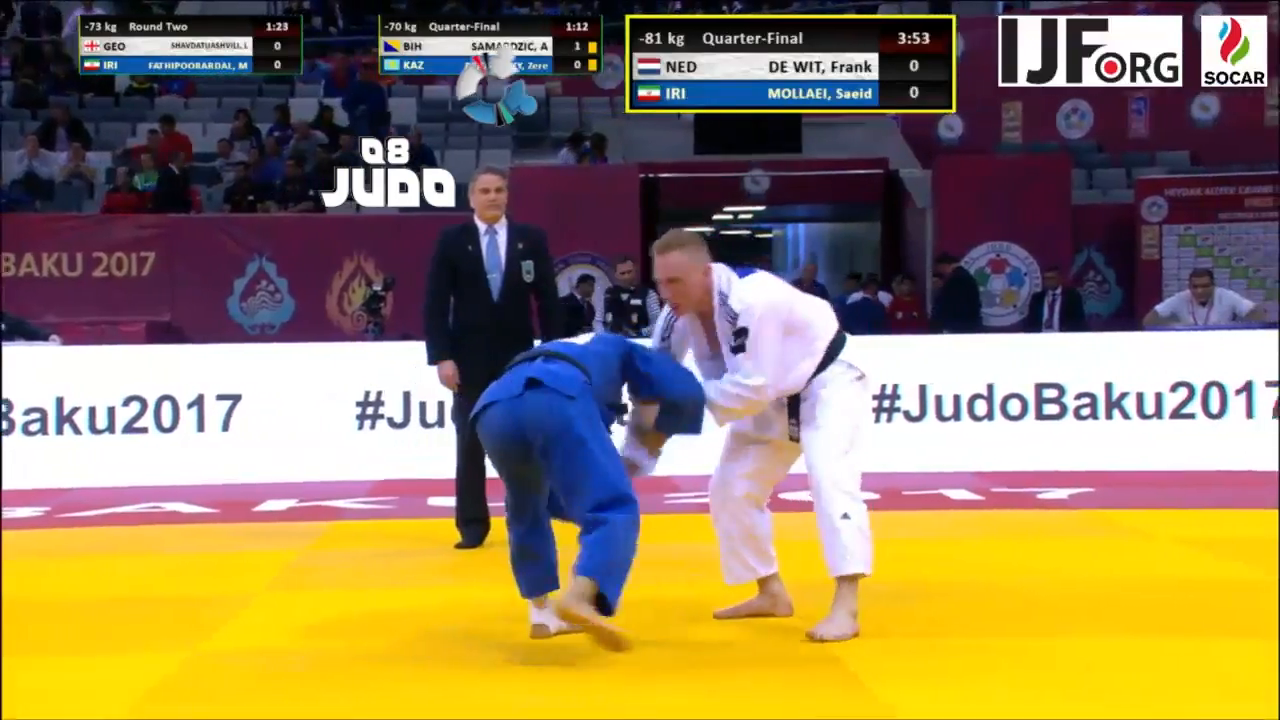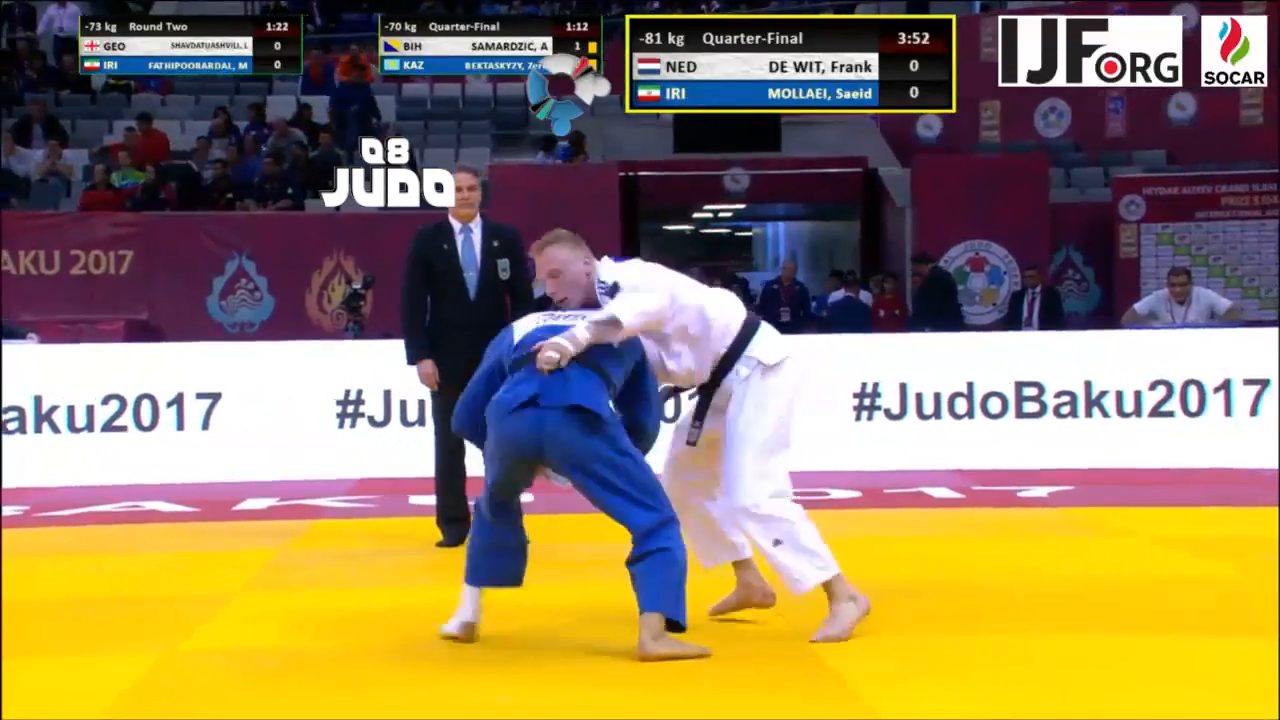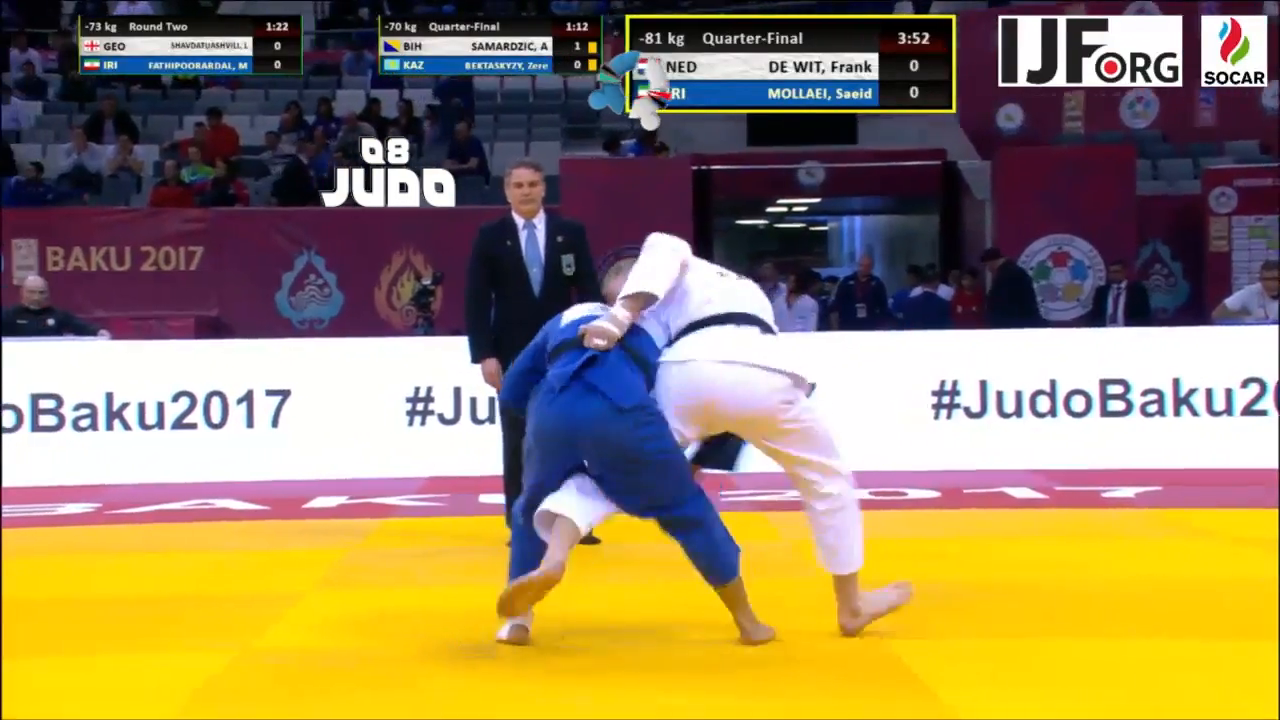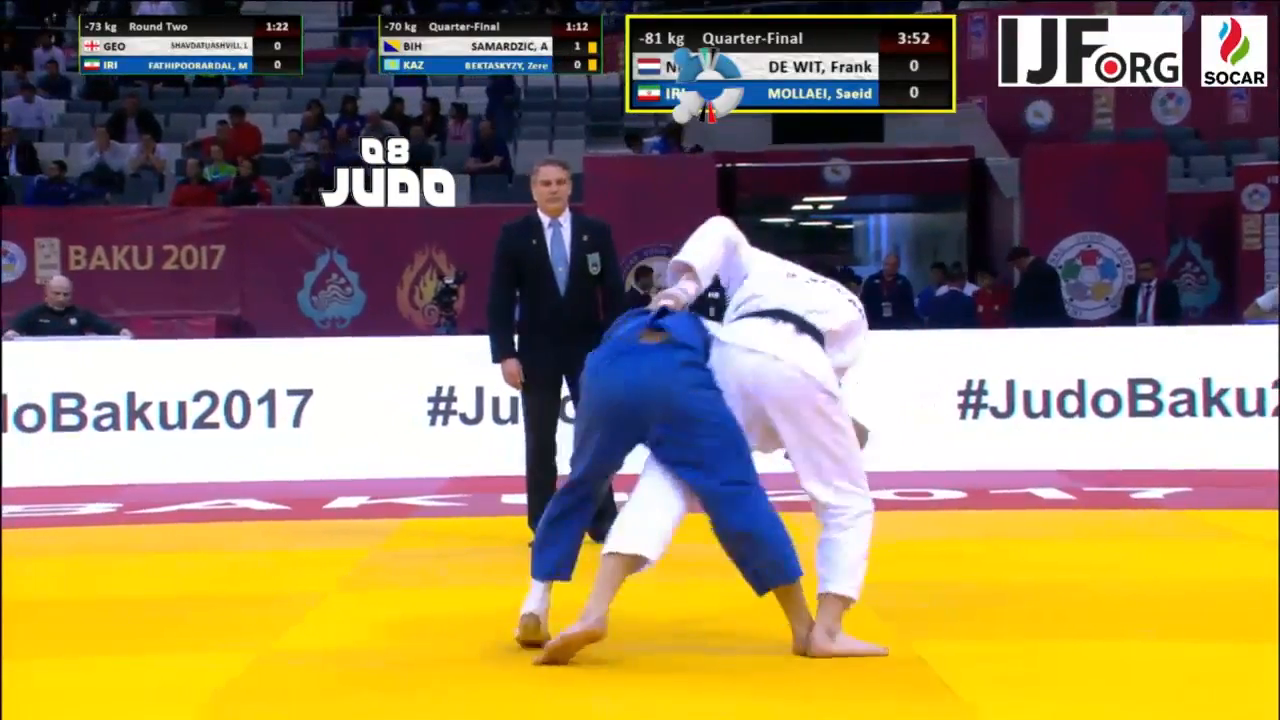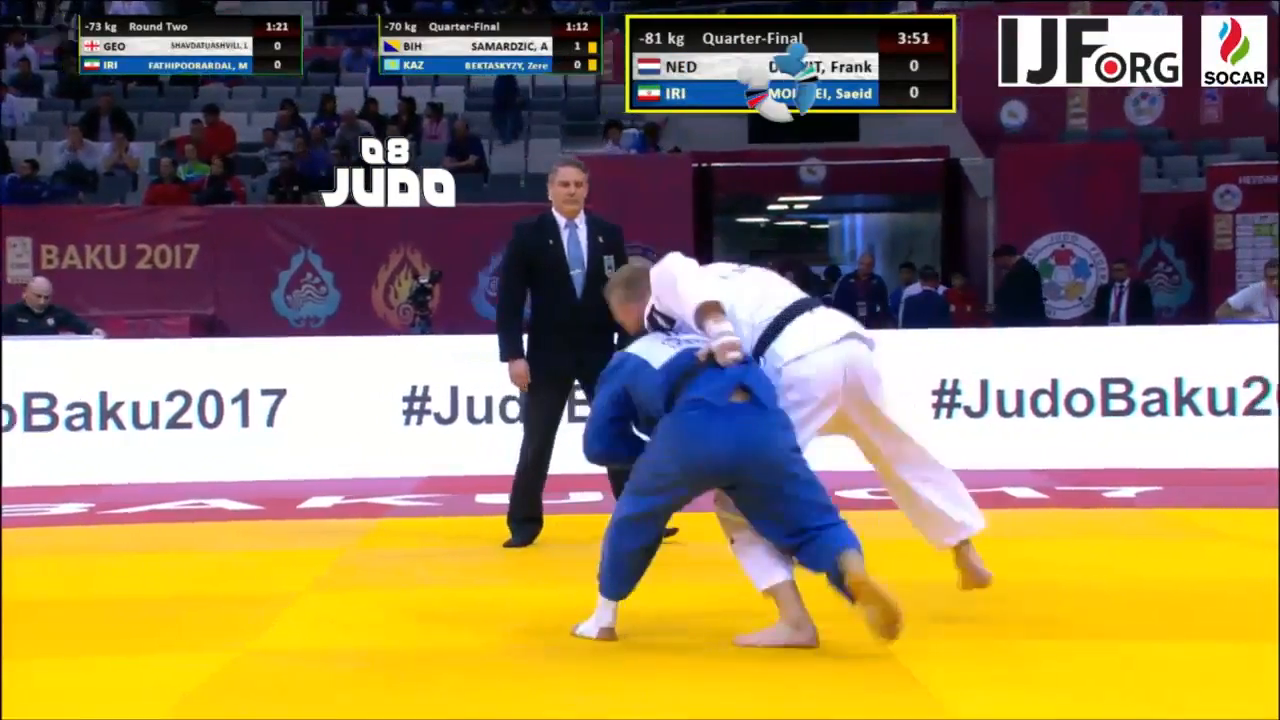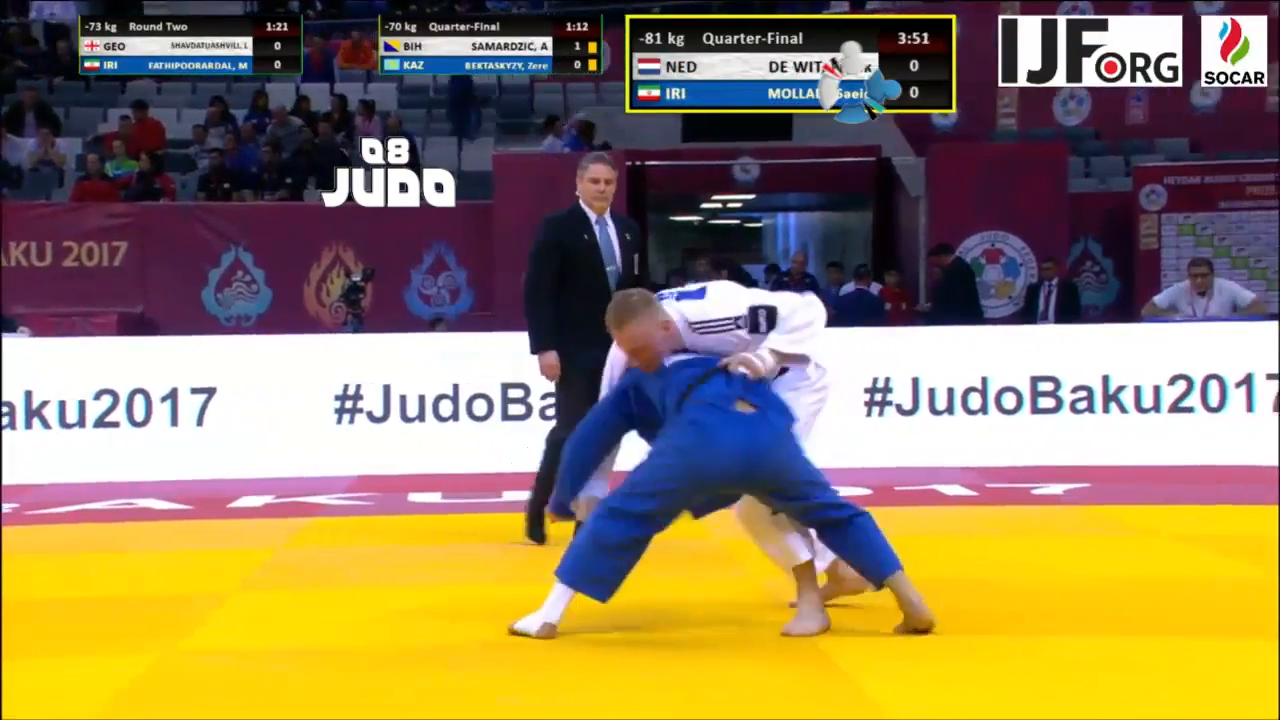
dt=0.4s
person 1, frame 1
left shoulder: (747, 299)
right shoulder: (675, 319)
left elbow: (752, 388)
left hip: (831, 381)
right hip: (779, 391)
left knee: (829, 473)
right knee: (733, 487)
left ankle: (846, 605)
right ankle: (771, 592)
person 1, frame 2
left shoulder: (618, 280)
right shoulder: (602, 312)
left elbow: (647, 300)
left wrist: (578, 338)
left hip: (754, 368)
right hip: (730, 375)
left knee: (750, 495)
right knee: (681, 482)
left ankle: (843, 597)
right ankle: (751, 583)
person 1, frame 3
left shoulder: (678, 269)
right shoulder: (742, 288)
left elbow: (664, 252)
left wrist: (619, 316)
left hip: (694, 375)
right hip: (763, 378)
right knee: (829, 479)
right ankle: (852, 604)
person 1, frame 4
left shoulder: (759, 268)
right shoulder: (853, 312)
left elbow: (719, 233)
left wrist: (682, 289)
left hip: (733, 354)
right hip: (798, 371)
left knee: (667, 478)
right knee: (846, 502)
right ankle: (825, 632)
person 1, frame 5
left shoulder: (662, 305)
right shoulder: (719, 285)
left elbow: (676, 271)
left wrist: (718, 331)
left hip: (808, 363)
right hip: (851, 344)
right knee: (900, 457)
left ankle: (793, 623)
right ankle: (967, 560)
person 1, frame 6
left shoulder: (719, 312)
right shoulder: (632, 346)
left elbow: (808, 309)
left wrist: (769, 356)
right wrist: (593, 488)
left hip: (795, 376)
right knee: (752, 502)
left ankle: (810, 599)
right ankle: (841, 572)
person 2, frame 1
left shoulder: (532, 239)
right shoulder: (451, 241)
left elbow: (548, 299)
right elbow: (435, 303)
right wrist: (442, 356)
left hip: (518, 355)
right hip: (469, 356)
right knee: (470, 442)
right ankle: (472, 525)
person 2, frame 2
left shoulder: (506, 238)
right shoulder: (426, 240)
left elbow: (522, 298)
right elbow: (412, 303)
right wrist: (420, 356)
right hip: (447, 356)
right knee: (449, 440)
right ankle: (454, 524)
person 2, frame 3
left shoulder: (571, 233)
right shoulder: (490, 237)
left elbow: (589, 294)
right elbow: (476, 301)
right wrist: (484, 354)
right hip: (512, 353)
right knee: (516, 440)
person 2, frame 4
left shoulder: (597, 232)
right shoulder: (514, 236)
left elbow: (614, 294)
right elbow: (500, 301)
right wrist: (506, 353)
left hip: (589, 350)
right hip: (537, 352)
right knee: (540, 440)
left ankle: (601, 520)
right ankle: (545, 524)
person 2, frame 5
left shoulder: (610, 233)
right shoulder: (528, 235)
right elbow: (510, 299)
right wrist: (513, 354)
left hip: (601, 352)
right hip: (550, 354)
right knee: (537, 440)
right ankle: (524, 521)
person 2, frame 6
left shoulder: (628, 230)
right shoulder: (558, 228)
left elbow: (637, 288)
right elbow: (537, 293)
right wrist: (544, 348)
left hip: (616, 348)
right hip: (573, 349)
right knee: (570, 426)
right ankle: (539, 506)
person 3, frame 1
right shoulder: (614, 346)
right elbow: (682, 390)
left wrist: (614, 471)
right wrist: (657, 433)
left hip: (495, 410)
right hip: (559, 400)
left knee: (526, 511)
right knee: (617, 510)
left ankle: (542, 613)
right ankle: (578, 597)
person 3, frame 2
left shoulder: (515, 332)
right shoulder: (621, 336)
left elbow: (465, 418)
right elbow: (643, 424)
right wrist: (613, 469)
left hip: (512, 416)
right hip: (580, 418)
left knee: (498, 502)
right knee: (655, 520)
left ankle: (467, 615)
right ankle: (653, 634)
person 3, frame 3
left shoulder: (565, 320)
right shoulder: (663, 332)
left elbow: (512, 393)
left hip: (555, 410)
right hip: (617, 415)
left knee: (533, 506)
right knee: (685, 508)
left ankle: (517, 619)
right ankle: (745, 620)
person 3, frame 4
left shoulder: (620, 333)
left hip: (612, 372)
right hip: (679, 375)
left knee: (574, 493)
right knee: (739, 496)
left ankle: (535, 611)
right ankle: (803, 627)
person 3, frame 5
left shoulder: (624, 364)
left elbow: (600, 445)
left wrist: (644, 450)
left hip: (695, 433)
right hip: (763, 431)
left knee: (638, 518)
right knee: (815, 523)
left ankle: (604, 618)
right ankle: (857, 578)
person 3, frame 6
left shoulder: (640, 381)
right shoulder: (733, 373)
left elbow: (588, 438)
left wrist: (564, 500)
left hip: (701, 442)
right hip: (766, 440)
left knee: (619, 517)
right knee: (836, 513)
left ankle: (548, 616)
right ankle: (911, 604)
